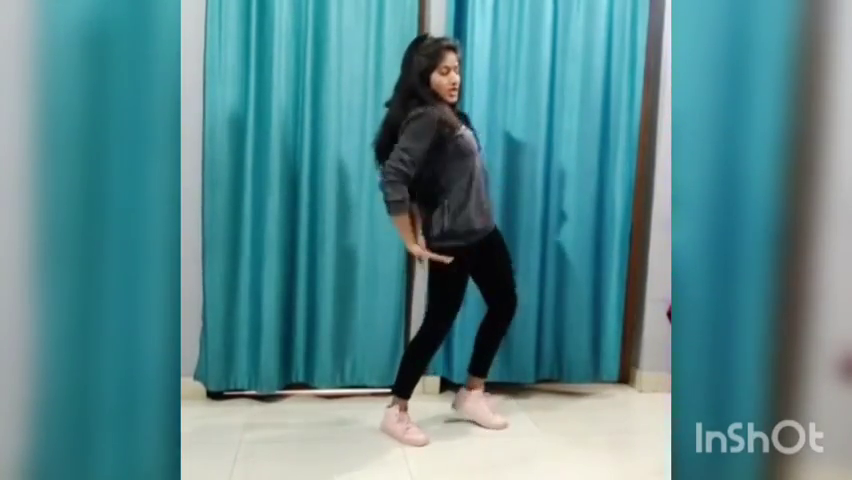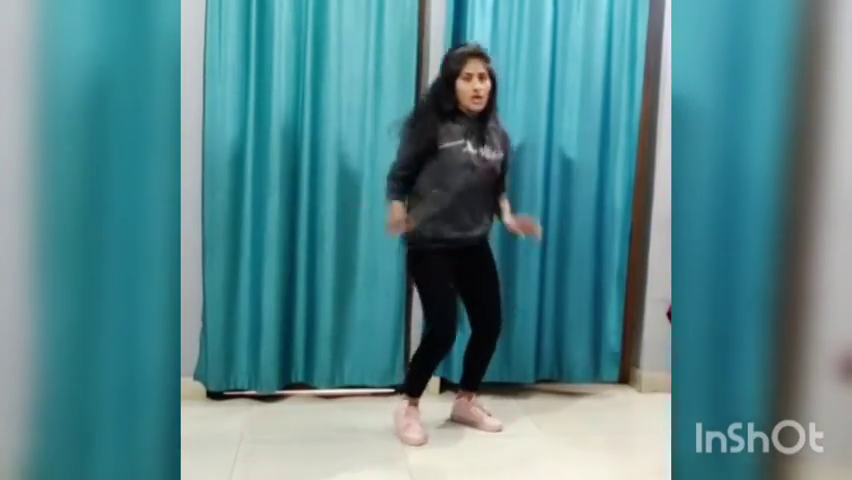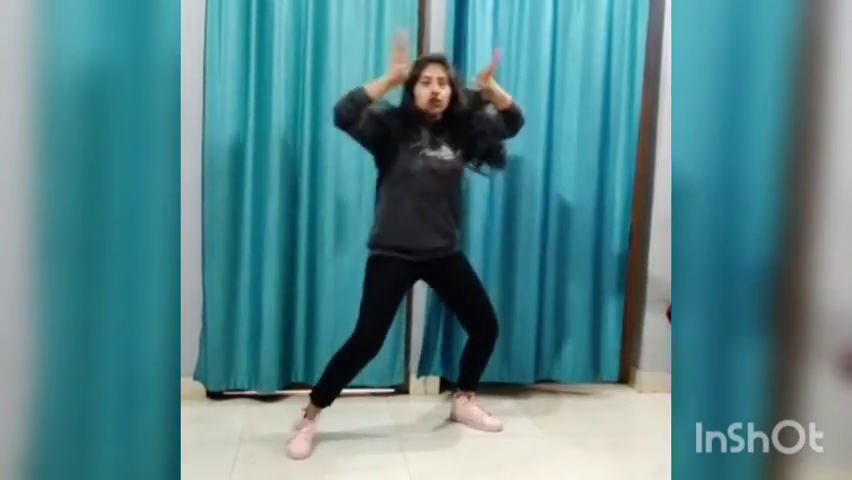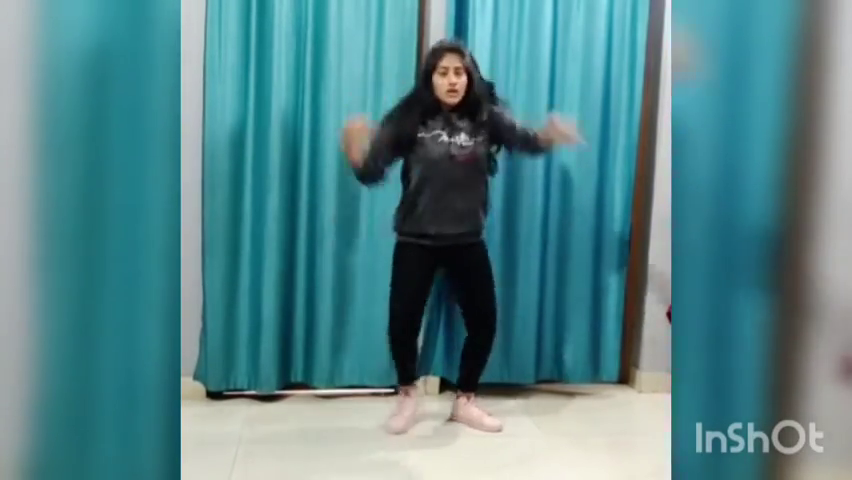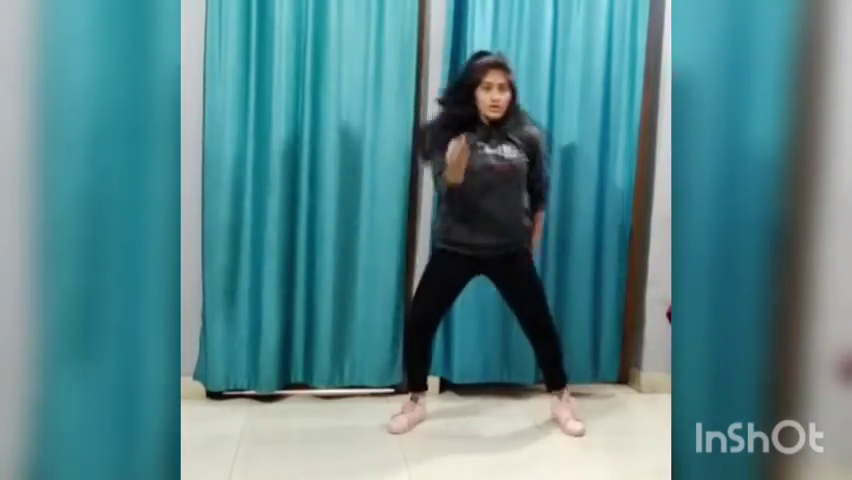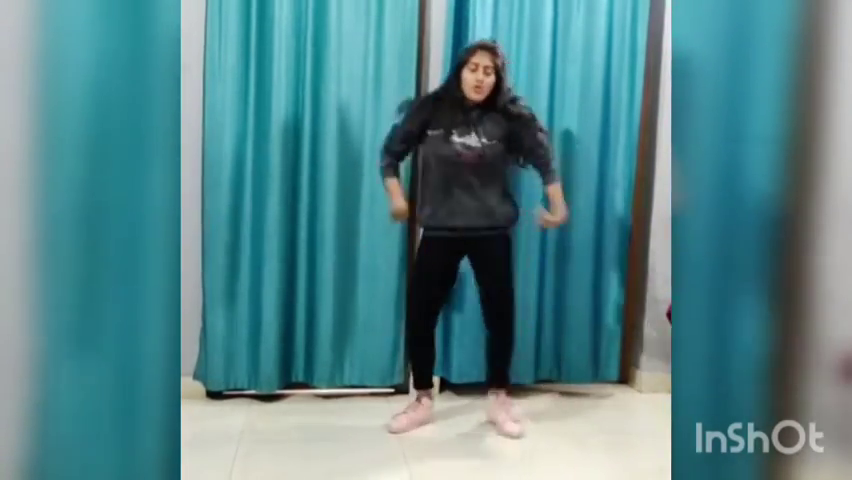
dt=0.4s
person 1, frame 1
left shoulder: (448, 115)
right shoulder: (425, 119)
right elbow: (394, 180)
right wrist: (411, 241)
left hip: (481, 229)
right hip: (450, 239)
left knee: (504, 304)
right knee: (438, 322)
left ankle: (471, 394)
right ankle: (396, 411)
person 1, frame 2
left shoulder: (495, 133)
right shoulder: (430, 124)
right elbow: (401, 173)
left wrist: (510, 218)
right wrist: (397, 208)
left hip: (474, 244)
right hip: (430, 243)
left knee: (488, 325)
right knee: (441, 328)
left ankle: (466, 402)
right ankle: (408, 408)
person 1, frame 3
left shoulder: (466, 130)
right shoulder: (392, 128)
left elbow: (513, 123)
right elbow: (344, 115)
left wrist: (489, 86)
right wrist: (392, 78)
left hip: (443, 253)
right hip: (393, 254)
left knee: (486, 326)
right knee: (368, 338)
left ankle: (464, 401)
right ankle: (309, 417)
person 1, frame 4
left shoulder: (486, 117)
right shoulder: (408, 121)
left elbow: (528, 142)
right elbow: (371, 173)
left wrist: (553, 134)
right wrist: (356, 149)
left hip: (467, 241)
right hip: (416, 241)
left knee: (483, 323)
right knee: (403, 323)
left ankle: (465, 401)
right ankle: (407, 396)
person 1, frame 5
left shoulder: (528, 136)
right shoulder: (448, 132)
left elbow: (538, 193)
right elbow: (448, 187)
left wrist: (532, 241)
right wrist: (455, 168)
left hip: (509, 250)
right hip: (455, 249)
left knee: (541, 325)
right knee: (419, 324)
left ankle: (561, 400)
right ankle: (415, 402)
person 1, frame 6
left shoulder: (510, 119)
right shoulder: (431, 112)
left elbow: (543, 158)
right elbow: (390, 153)
left wrist: (557, 204)
right wrist: (395, 195)
left hip: (491, 233)
right hip: (440, 233)
left knee: (499, 315)
right knee: (420, 317)
left ankle: (499, 400)
right ankle: (422, 401)
